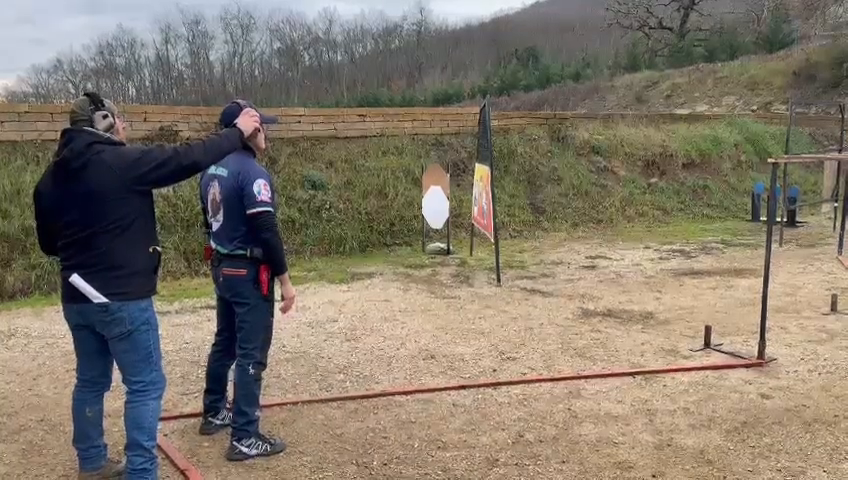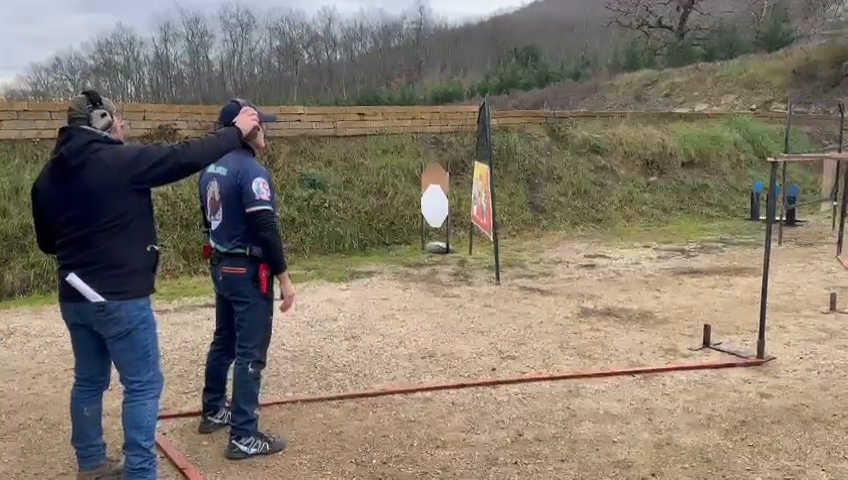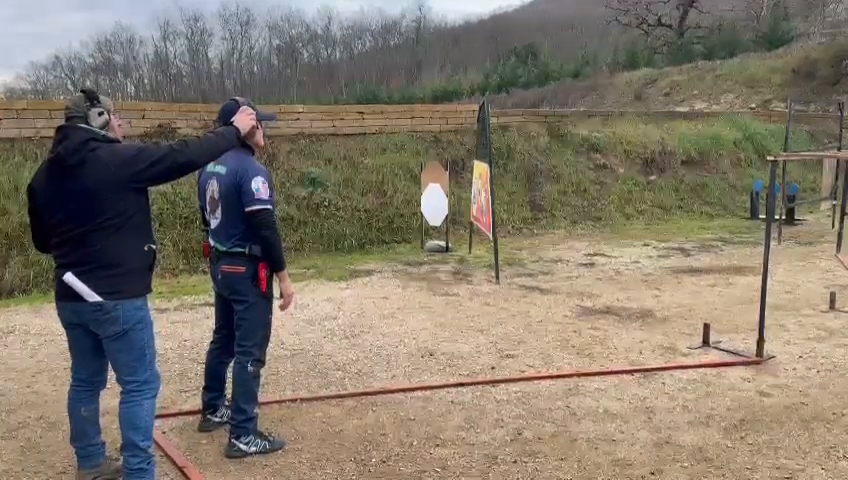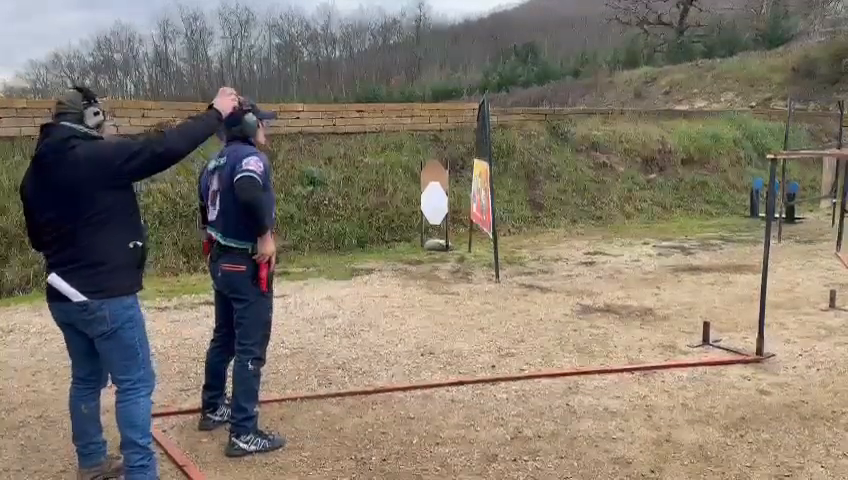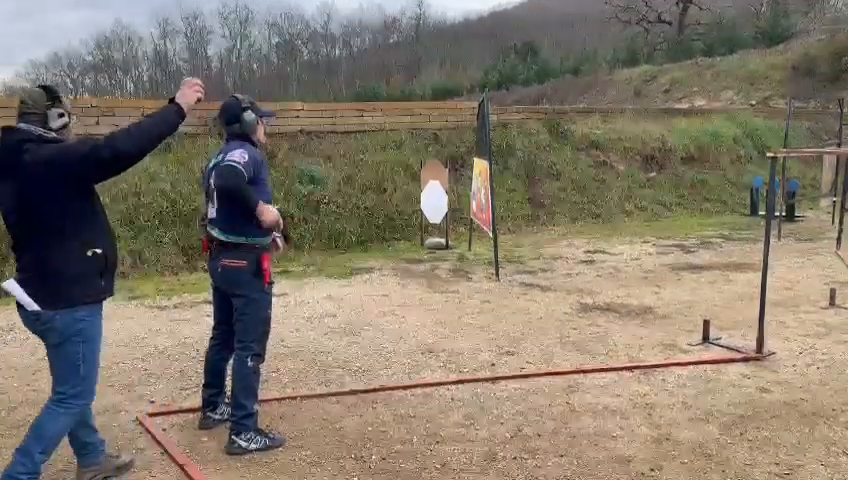
dt=0.4s
person 1, frame 1
left shoulder: (51, 177)
right shoulder: (121, 163)
left elbow: (48, 243)
right elbow: (189, 158)
right wrist: (238, 131)
left hip: (77, 298)
right hip: (122, 299)
left knee: (90, 382)
right knee: (145, 386)
person 1, frame 2
left shoulder: (49, 175)
right shoulder: (119, 161)
left elbow: (47, 242)
right elbow: (187, 157)
right wrist: (236, 131)
left hip: (75, 297)
right hip: (120, 298)
left knee: (88, 381)
right knee: (143, 385)
person 1, frame 3
left shoulder: (45, 174)
right shoulder: (118, 160)
left elbow: (42, 240)
right elbow: (185, 156)
right wrist: (234, 130)
left hip: (71, 297)
right hip: (117, 298)
left knee: (85, 381)
right knee: (140, 385)
person 1, frame 4
left shoulder: (36, 171)
right shoulder: (99, 157)
left elbow: (38, 238)
right elbow: (165, 148)
right wrist: (216, 113)
left hip: (64, 296)
right hip: (106, 296)
left knee: (86, 378)
right knee: (135, 383)
person 1, frame 5
right shoulder: (53, 160)
right elbow: (120, 148)
right wrist: (178, 107)
left hip: (45, 297)
right hip: (69, 300)
left knee: (72, 387)
right knee: (73, 395)
person 2, frame 1
left shoulder: (211, 170)
right shoulder: (252, 173)
right elbow: (266, 231)
right wrist: (284, 279)
left hip: (222, 268)
right hip: (249, 273)
left knee: (224, 342)
right knee: (251, 354)
left ankle: (214, 413)
right ankle: (244, 439)
person 2, frame 2
left shoulder: (211, 169)
right shoulder: (251, 171)
right elbow: (266, 229)
right wrist: (283, 277)
left hip: (221, 267)
right hip: (249, 271)
left knee: (224, 341)
right knee: (250, 353)
left ankle: (213, 411)
right ankle: (243, 437)
person 2, frame 3
left shoulder: (210, 168)
right shoulder: (251, 170)
right elbow: (265, 227)
right wrist: (283, 276)
left hip: (220, 265)
right hip: (248, 270)
left knee: (223, 340)
right knee: (249, 352)
left ankle: (213, 410)
right ankle: (243, 436)
person 2, frame 4
left shoulder: (213, 164)
right shoulder: (250, 156)
left elbow: (206, 215)
right elbow: (249, 194)
right wrist: (265, 236)
left hip: (220, 261)
right hip: (247, 266)
left knee: (223, 338)
right knee: (250, 350)
left ankle: (213, 408)
right ankle: (243, 434)
person 2, frame 5
left shoulder: (218, 159)
right shoulder: (246, 152)
right elbow: (229, 182)
left wrist: (264, 231)
right wrist: (261, 208)
left hip: (220, 257)
right hip: (246, 262)
left knee: (223, 336)
right knee: (249, 347)
left ankle: (212, 408)
right ankle: (243, 433)
